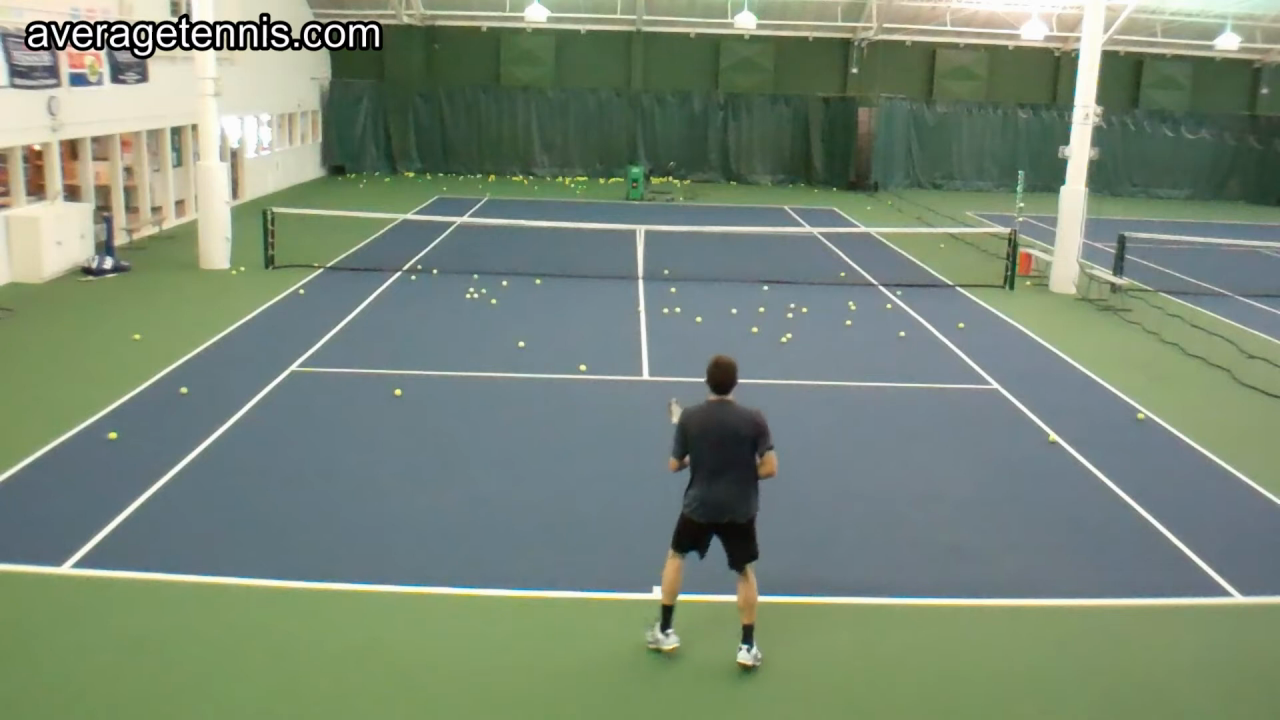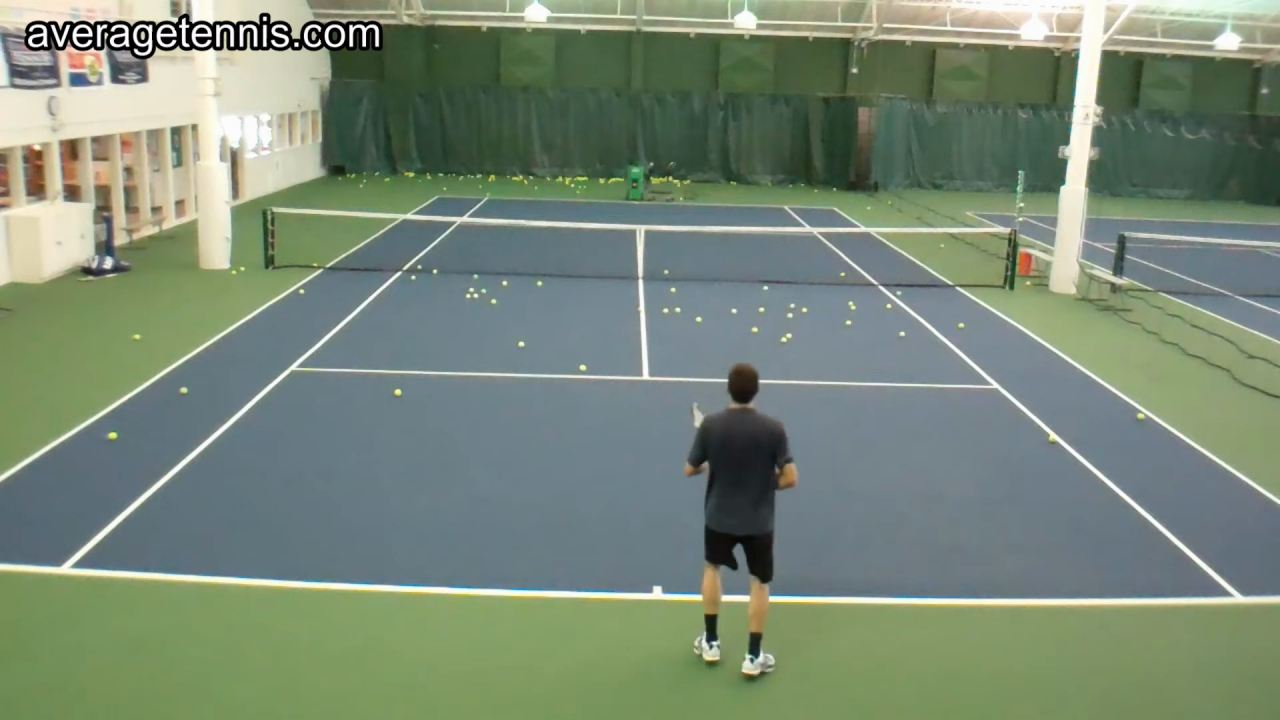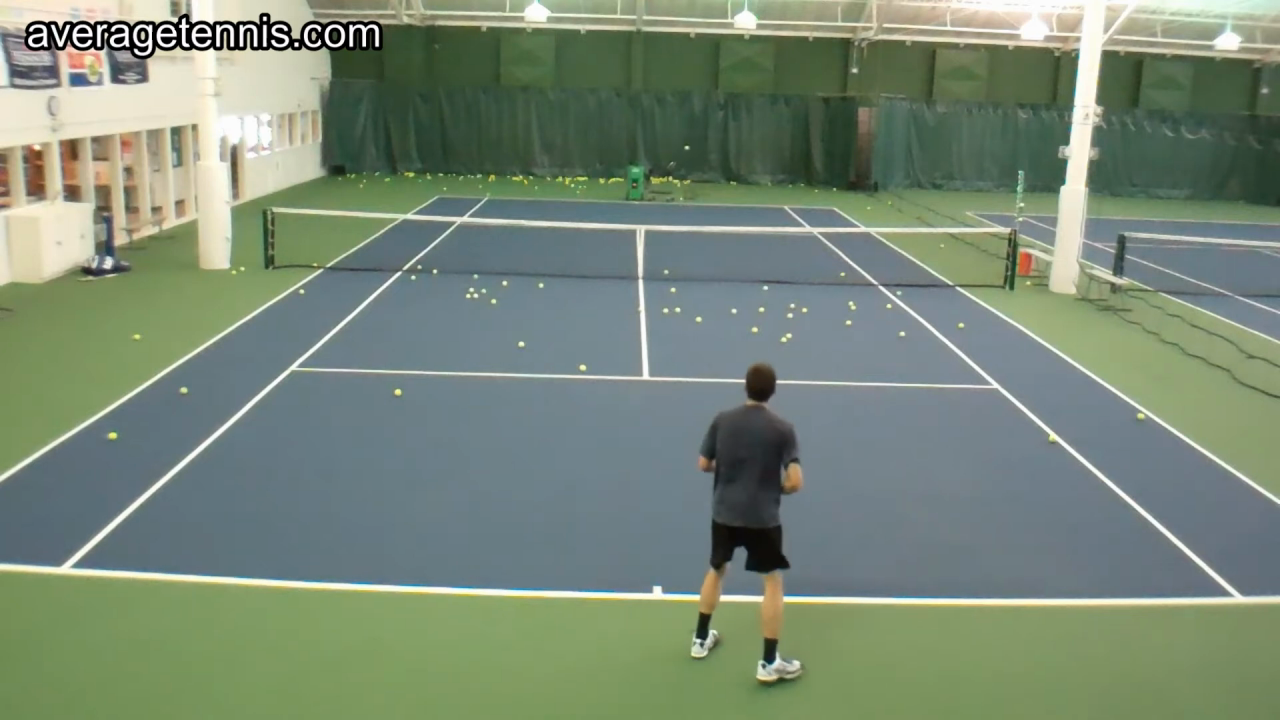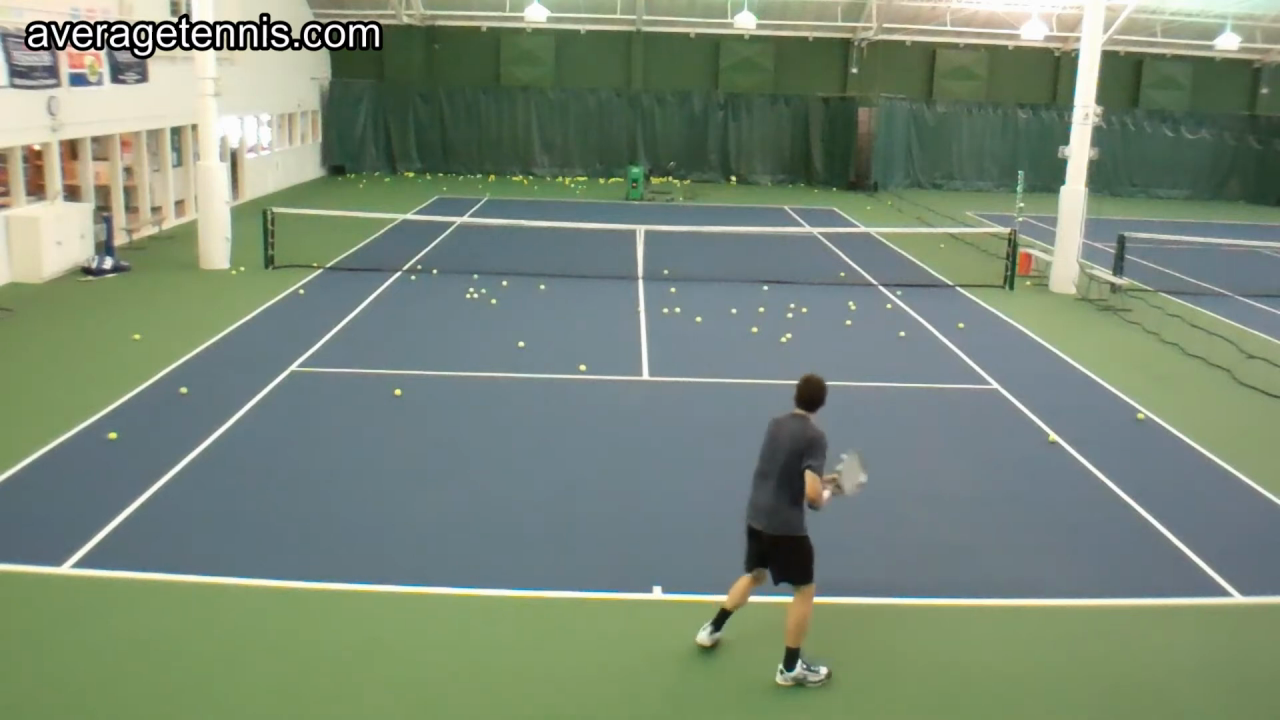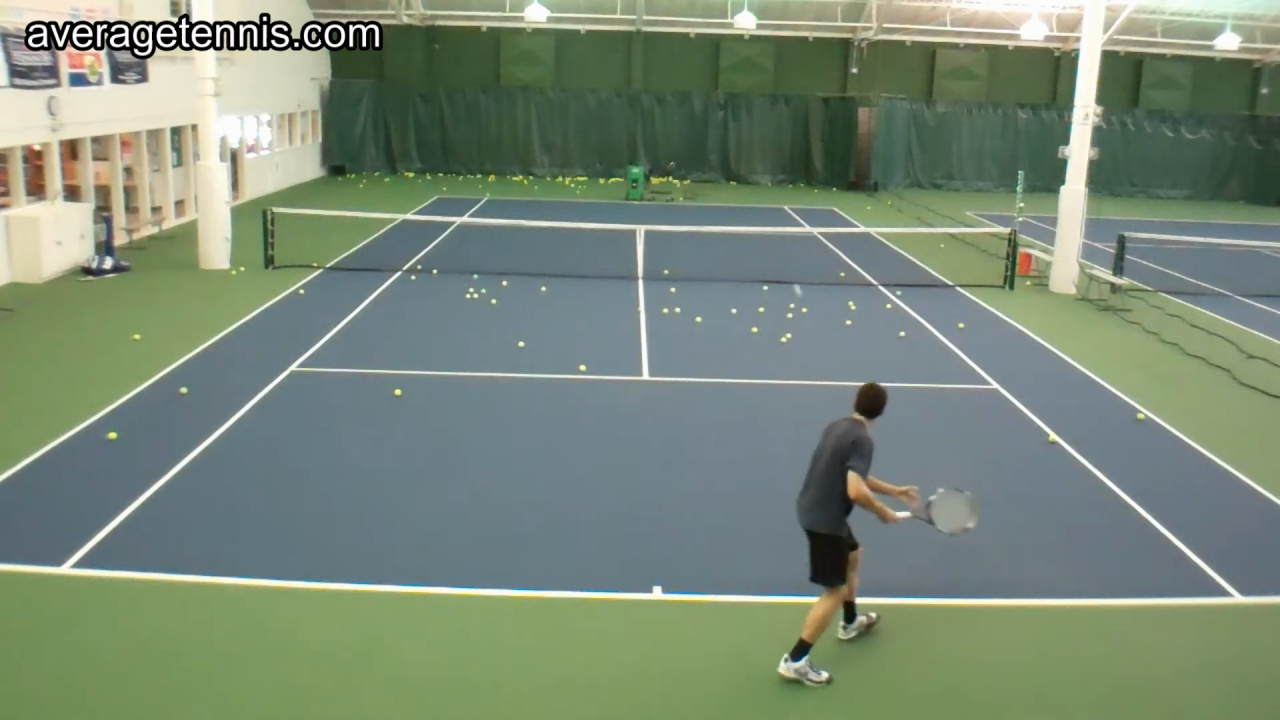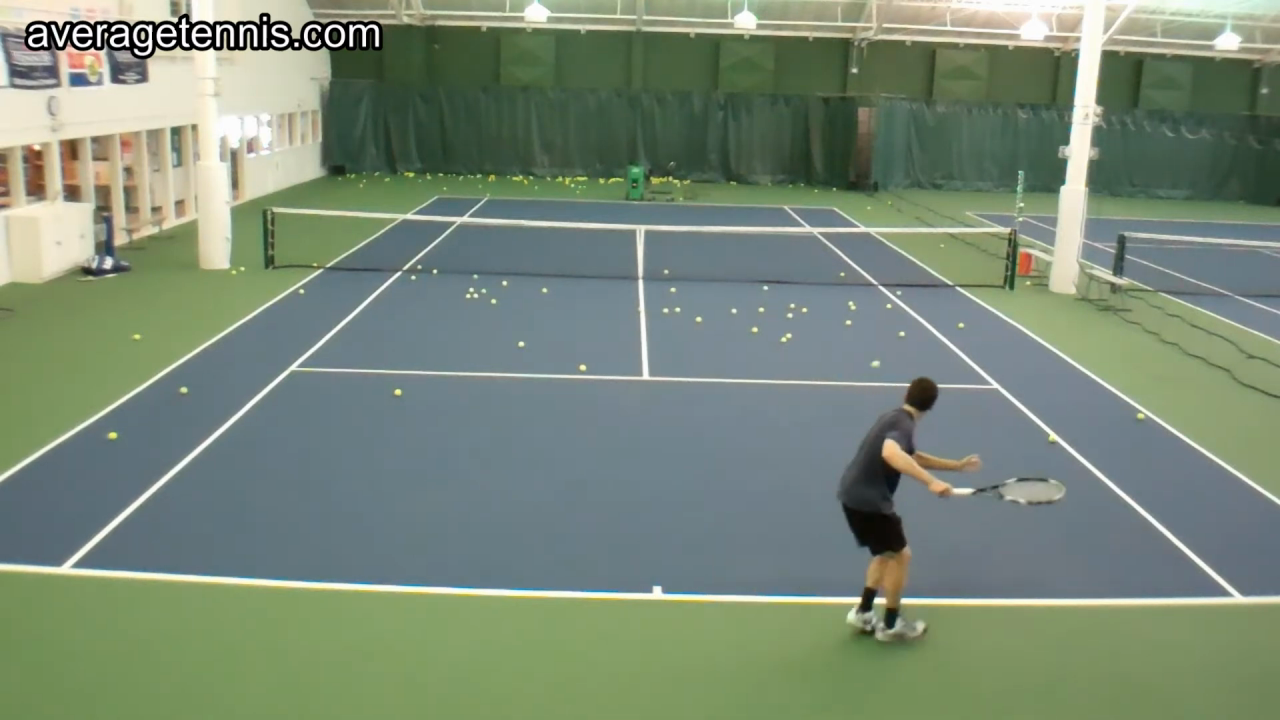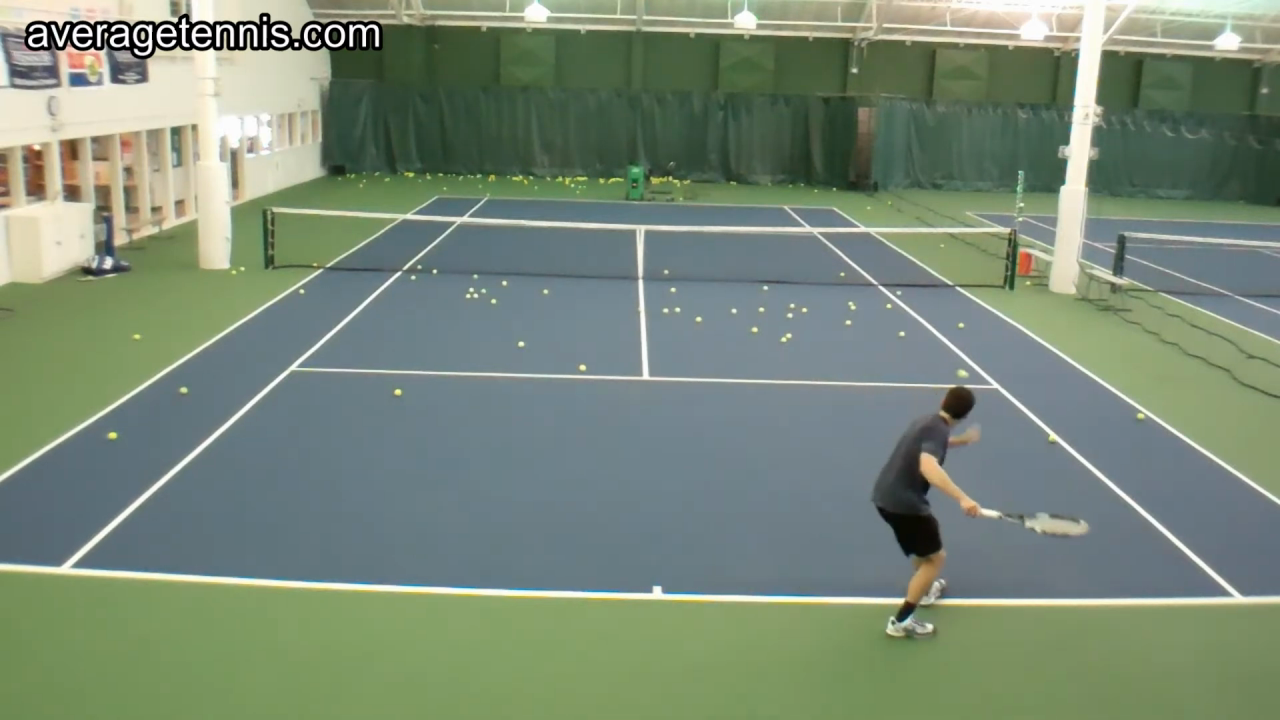
dt=0.3s
person 1, frame 1
left shoulder: (690, 417)
right shoulder: (754, 419)
left elbow: (675, 465)
right elbow: (769, 468)
right wrist: (745, 473)
left hip: (699, 506)
right hip: (740, 509)
left knee: (675, 557)
right knee: (745, 572)
left ankle: (665, 631)
right ankle: (748, 647)
person 1, frame 2
left shoulder: (710, 425)
right shoulder: (773, 429)
left elbow: (690, 470)
right elbow: (789, 479)
left hip: (719, 516)
right hip: (758, 519)
left knee: (712, 568)
right knee: (760, 583)
left ankle: (710, 642)
right ankle: (753, 656)
person 1, frame 3
left shoulder: (722, 420)
right shoulder: (782, 429)
left elbow: (704, 465)
right elbow: (794, 482)
right wrist: (772, 487)
left hip: (725, 511)
right hip: (763, 516)
left knee: (716, 570)
right knee: (773, 582)
left ankle: (701, 639)
right ankle: (769, 662)
person 1, frame 4
left shoulder: (777, 423)
right shoulder: (814, 437)
right elbow: (811, 490)
left wrist: (820, 482)
right wrist: (818, 500)
left hip: (757, 515)
right hip: (784, 524)
left knee: (755, 575)
right knee: (805, 591)
left ankle: (711, 630)
right ankle: (791, 667)
person 1, frame 5
left shoulder: (837, 426)
right shoulder: (862, 440)
right elbow: (856, 490)
left wrist: (896, 491)
right wrist: (883, 512)
left hip: (812, 510)
right hip: (826, 519)
left knee: (853, 556)
right knee: (836, 590)
left ankle: (850, 622)
right ankle: (795, 661)
person 1, frame 6
left shoulder: (895, 419)
right shoulder: (903, 424)
left elbow: (913, 457)
right elbow: (890, 453)
left wrist: (958, 465)
right wrist: (930, 481)
left hip: (853, 493)
right hip: (867, 499)
left knee: (886, 551)
right knee: (901, 556)
left ankle: (862, 612)
right ankle: (891, 625)
person 1, frame 7
left shoulder: (927, 422)
right shoulder: (938, 431)
right elbow: (928, 466)
left wrist: (960, 440)
right wrist: (962, 499)
left hip: (884, 496)
right hip: (904, 502)
left knee: (925, 532)
right knee: (935, 558)
left ankle: (925, 589)
right ankle: (901, 621)
